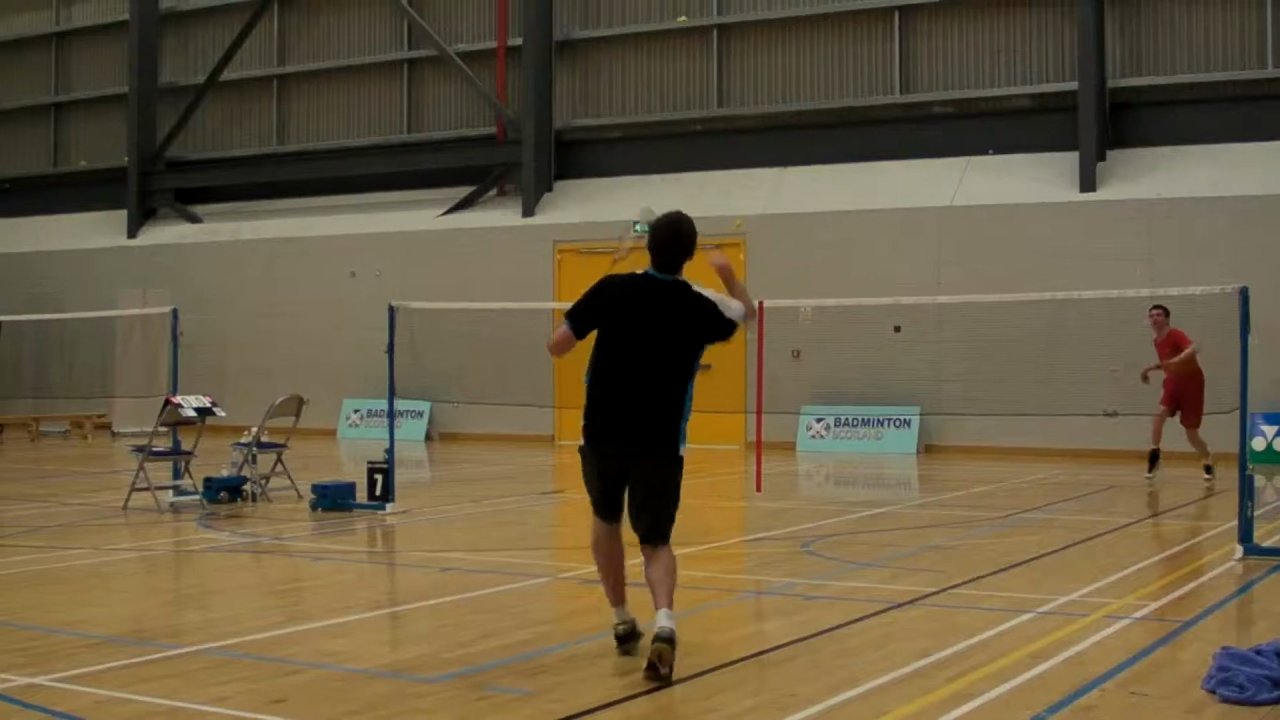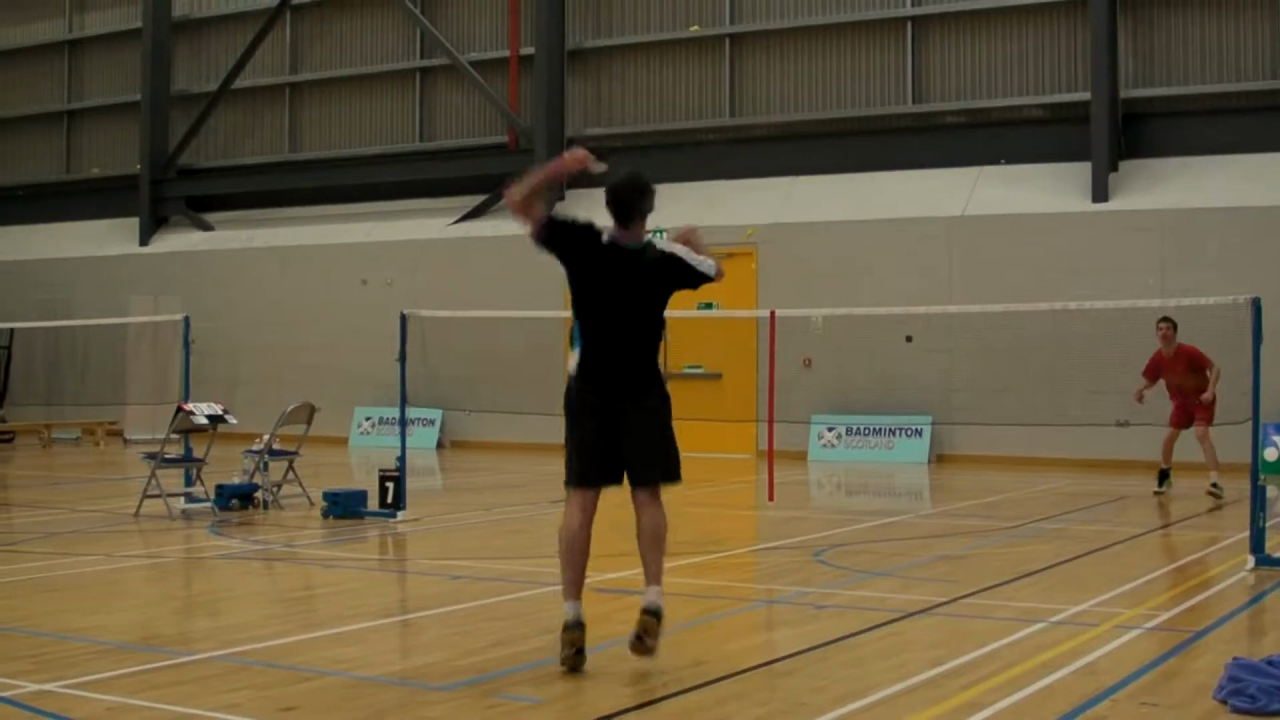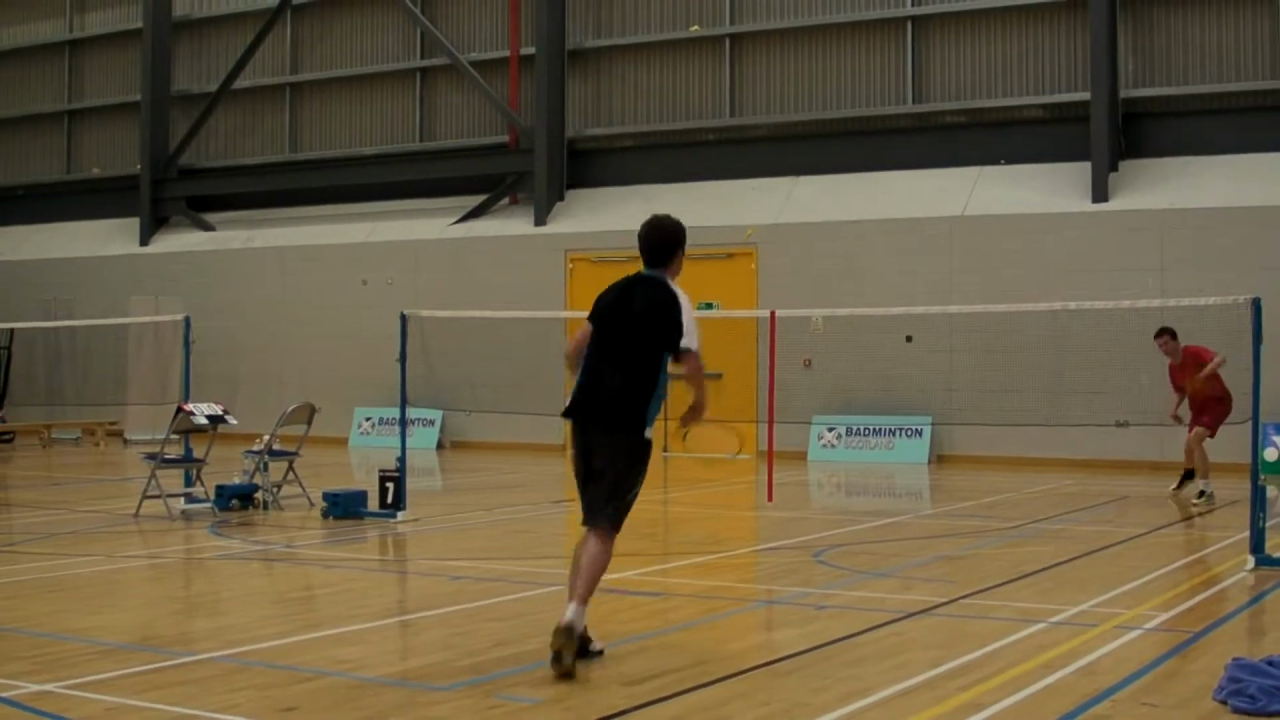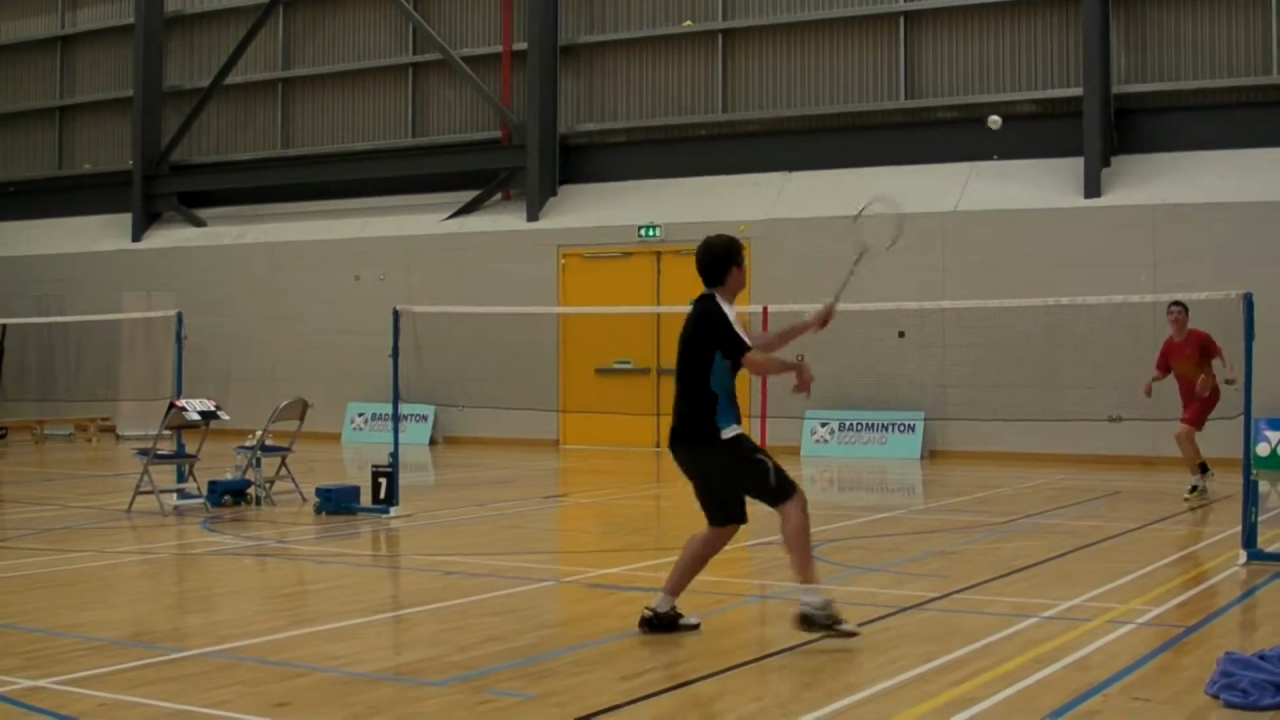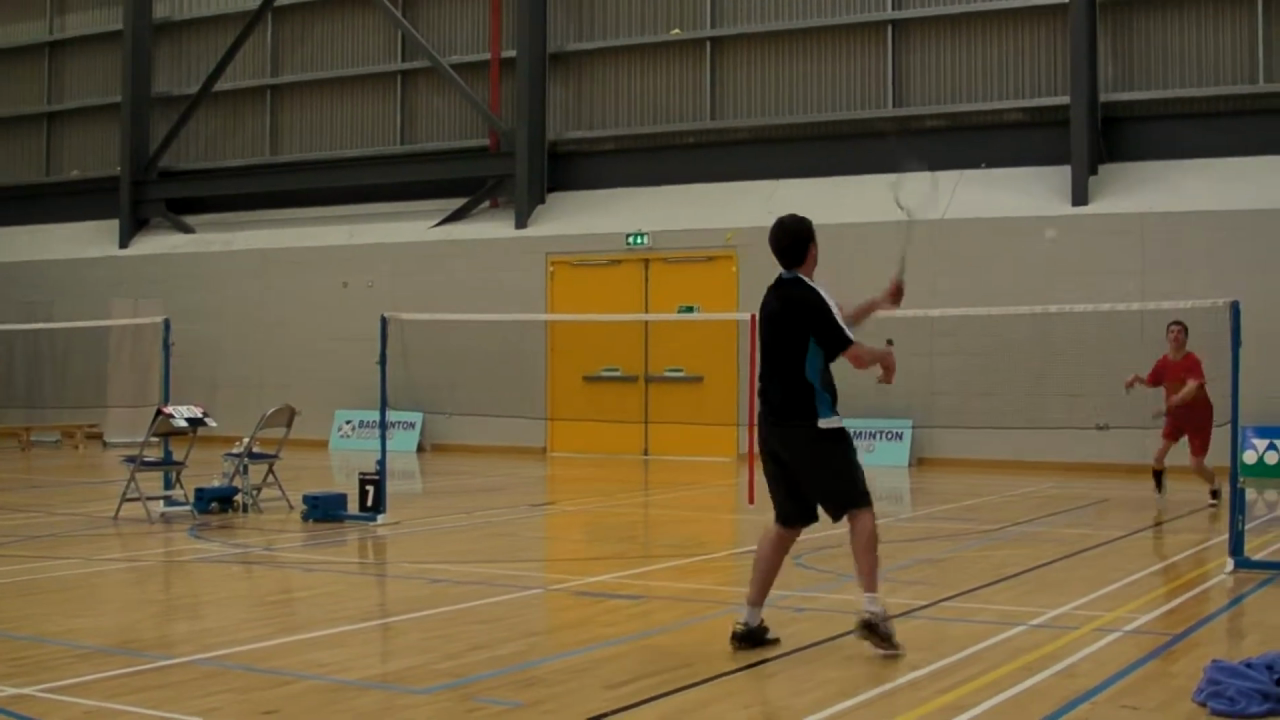
dt=0.5s
person 1, frame 1
left shoulder: (612, 290)
right shoulder: (700, 307)
left elbow: (558, 345)
right elbow: (745, 311)
left wrist: (576, 334)
right wrist: (728, 276)
left hip: (600, 436)
right hip: (660, 444)
left knee: (605, 522)
right knee: (656, 543)
left ankle: (623, 624)
right ankle: (663, 628)
person 1, frame 2
left shoulder: (585, 248)
right shoulder: (665, 260)
left elbow: (517, 202)
right elbow: (714, 270)
left wrist: (563, 165)
right wrist: (692, 243)
left hip: (586, 399)
right hip: (642, 402)
left knee: (581, 502)
right knee: (646, 497)
left ankle: (573, 620)
right ankle: (652, 602)
person 1, frame 3
left shoulder: (613, 293)
right shoulder: (673, 300)
left elbow: (574, 353)
right elbow: (691, 364)
right wrist: (699, 401)
left hip: (585, 419)
right hip: (626, 429)
left knee: (595, 525)
right knee: (601, 531)
left ankle: (576, 624)
right ankle: (571, 621)
person 1, frame 4
left shoulder: (712, 310)
right shoulder: (714, 312)
left elbow: (753, 347)
right elbow: (755, 362)
left wrist: (808, 325)
right wrist: (796, 367)
left hip: (693, 440)
right hip: (714, 440)
left knee: (722, 524)
right knee: (791, 500)
left ankle: (660, 608)
right ankle: (813, 605)
person 1, frame 5
left shoulder: (780, 292)
right shoulder: (806, 295)
right elbow: (856, 356)
left wrist: (877, 302)
right wrist: (884, 356)
left hip: (774, 426)
right hip: (810, 425)
left knee: (785, 525)
right knee: (859, 511)
left ankle: (749, 622)
right ankle: (873, 611)
person 2, frame 1
left shoulder: (1176, 335)
right shoulder: (1157, 342)
left elbow: (1193, 349)
left wrist: (1176, 360)
right wrist: (1150, 368)
left hip: (1192, 387)
right hip: (1173, 386)
left knee: (1191, 434)
right knee: (1159, 417)
left ankle: (1208, 463)
right ankle: (1154, 455)
person 2, frame 2
left shoulder: (1189, 352)
right shoulder: (1156, 359)
left elbow: (1214, 368)
right elbow: (1150, 380)
left wrist: (1210, 392)
right wrist: (1141, 390)
left hip: (1201, 398)
right hip: (1181, 400)
left knee: (1201, 434)
right knee: (1169, 439)
left ankle: (1215, 482)
right ankle: (1164, 478)
person 2, frame 3
left shoulder: (1194, 353)
right shoulder: (1172, 367)
left elbow: (1220, 358)
right elbow: (1181, 391)
left wrist: (1207, 371)
right wrist: (1175, 409)
left hip: (1219, 402)
right hip: (1200, 406)
left knee: (1195, 438)
right knee: (1190, 447)
left ankle: (1206, 490)
right ankle: (1189, 473)
person 2, frame 4
left shoulder: (1200, 337)
right shoulder: (1167, 346)
left elbow: (1222, 359)
right elbow: (1163, 371)
left wrist: (1228, 375)
right wrist: (1150, 381)
left hip: (1206, 394)
right hip: (1189, 397)
left knee: (1181, 435)
right knee: (1187, 437)
left ankle: (1200, 484)
right ankle: (1204, 470)
person 2, frame 5
left shoulder: (1192, 361)
right shoulder: (1162, 363)
left elbow: (1192, 388)
right elbow: (1151, 383)
left wrist: (1169, 404)
right wrist: (1136, 378)
left hip: (1198, 415)
right hip: (1176, 414)
left knee: (1196, 466)
right knee: (1159, 455)
left ankle: (1215, 488)
right ankle: (1158, 477)
